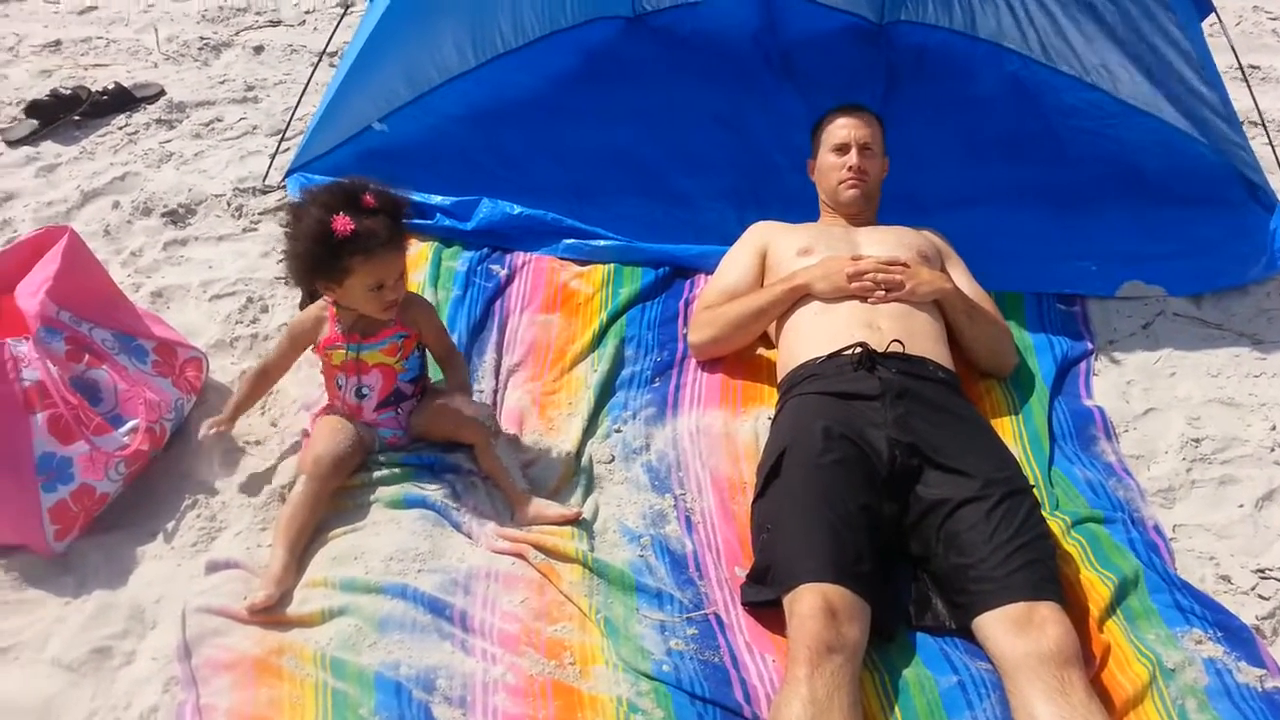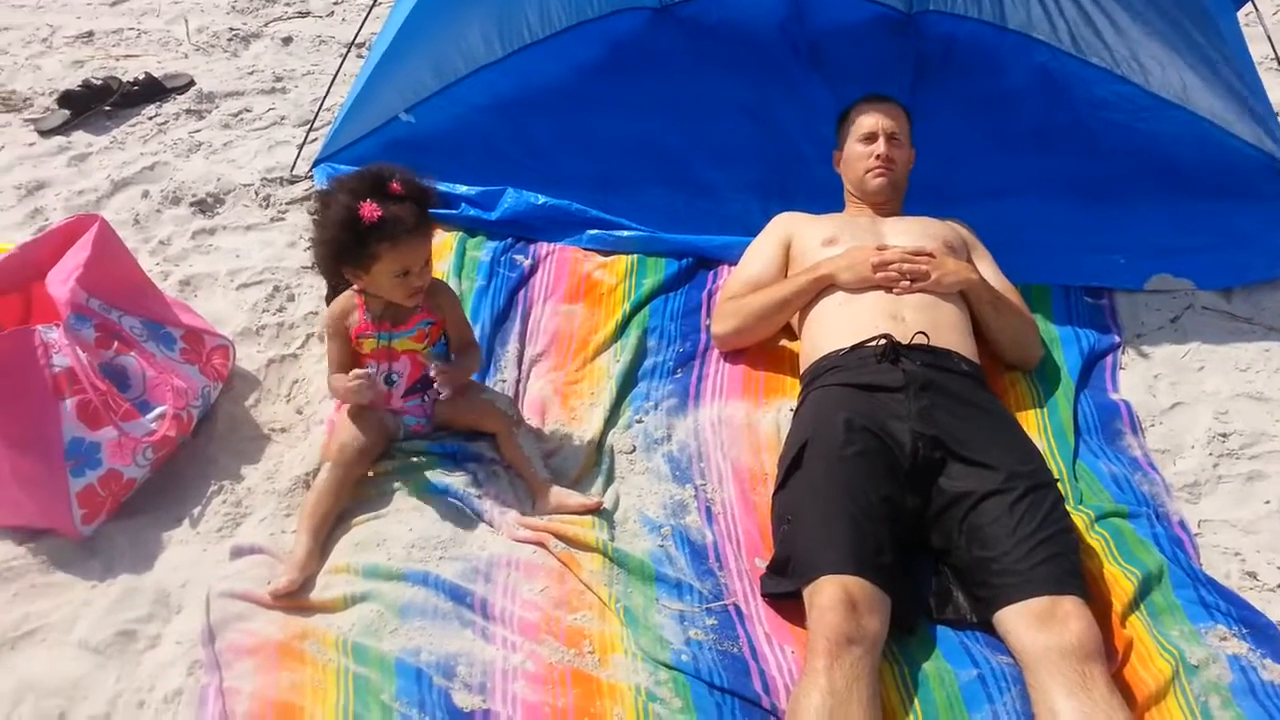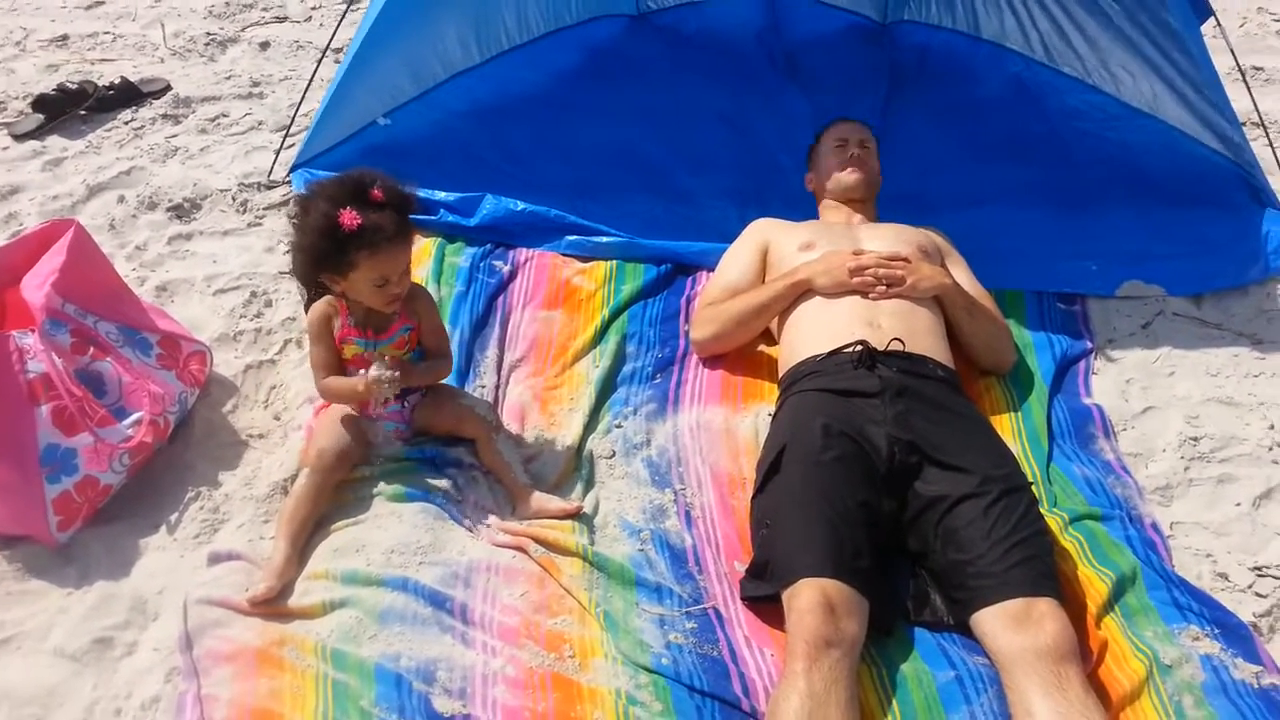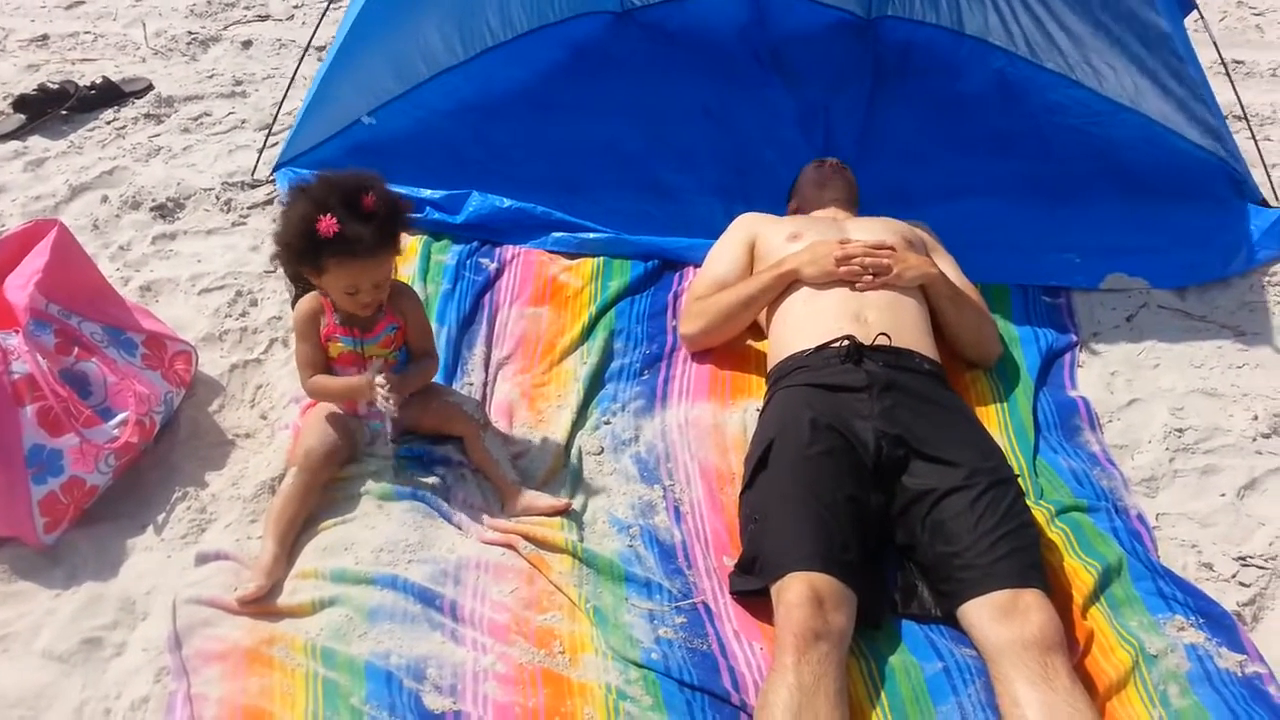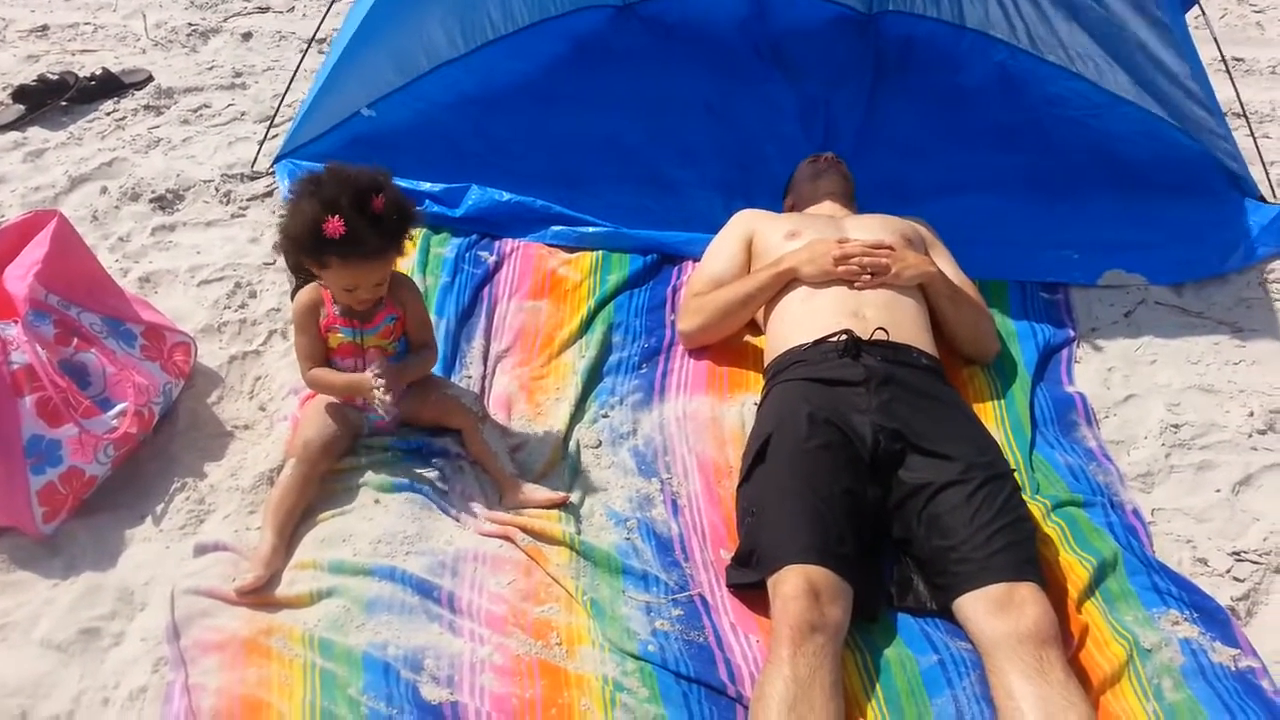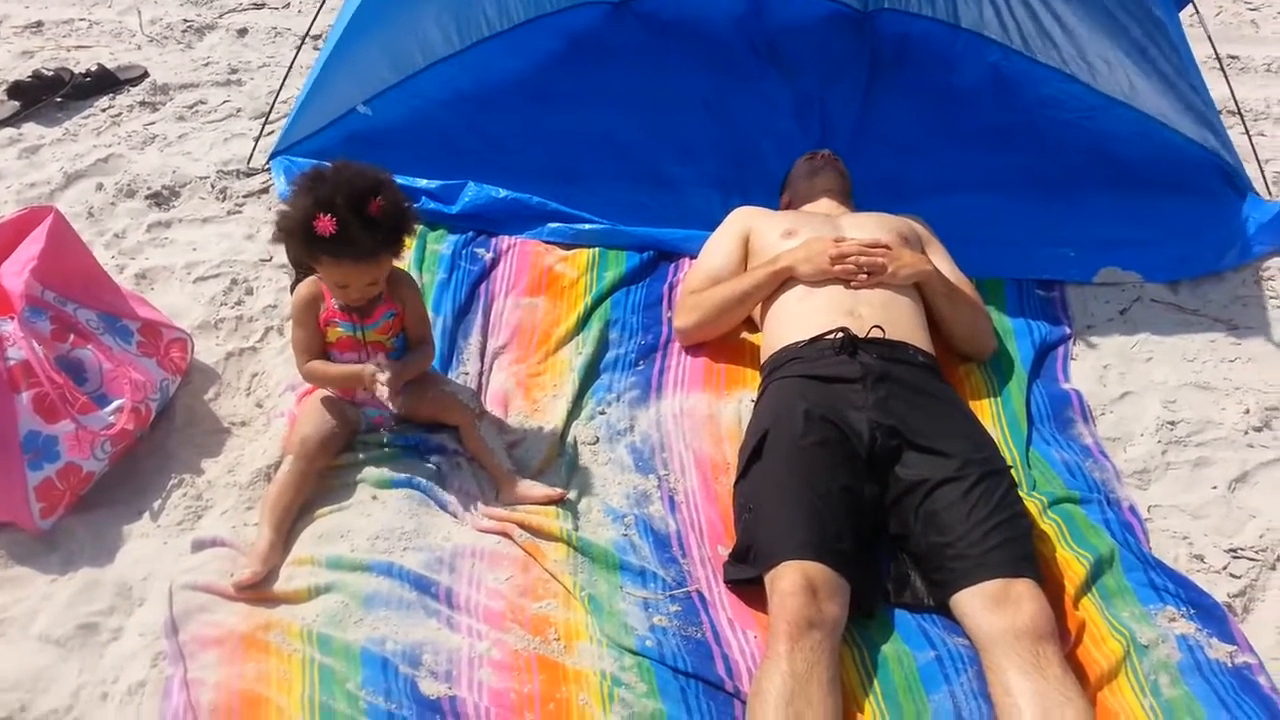
dt=0.3s
person 1, frame 1
left shoulder: (927, 242)
right shoulder: (771, 236)
left elbow: (1002, 357)
right elbow: (702, 334)
left wrist: (941, 290)
right wrist: (805, 283)
left hip: (939, 409)
right hip: (825, 406)
left knee: (1046, 643)
right knee: (822, 635)
person 1, frame 2
left shoulder: (953, 232)
right shoulder: (795, 226)
left elbow: (1028, 349)
right elbow: (725, 324)
left wrist: (968, 281)
right wrist: (830, 273)
left hip: (965, 403)
right hip: (847, 398)
left knee: (1068, 637)
right knee: (841, 626)
person 1, frame 3
left shoulder: (928, 240)
right shoulder: (772, 233)
left elbow: (1001, 353)
right elbow: (704, 331)
left wrist: (942, 285)
right wrist: (807, 278)
left hip: (939, 405)
right hip: (826, 402)
left knee: (1044, 639)
right knee: (819, 630)
person 1, frame 4
left shoulder: (912, 234)
right shoulder: (759, 226)
left elbow: (987, 347)
right elbow: (693, 326)
left wrist: (929, 277)
right wrist: (793, 269)
left hip: (926, 399)
right hip: (812, 395)
left knee: (1030, 628)
right knee: (808, 620)
person 1, frame 5
left shoulder: (911, 228)
right shoulder: (756, 222)
left elbow: (985, 342)
right elbow: (692, 322)
left wrist: (927, 273)
right wrist: (792, 266)
left hip: (924, 396)
right hip: (811, 391)
left knee: (1026, 624)
right knee: (804, 613)
person 1, frame 6
left shoulder: (907, 227)
right shoulder: (754, 220)
left elbow: (982, 340)
right elbow: (688, 319)
left wrist: (923, 272)
right wrist: (788, 265)
left hip: (919, 391)
right hip: (807, 388)
left knee: (1023, 620)
right knee: (801, 609)
person 2, frame 1
left shoulder: (415, 311)
right shoulder: (314, 322)
left elbow: (450, 354)
right elbow: (269, 369)
left wrist: (461, 392)
right wrist: (230, 416)
left hip: (416, 406)
right hip: (352, 420)
left knee: (482, 425)
right knee: (316, 470)
left ankle: (521, 501)
right ankle: (280, 565)
person 2, frame 2
left shoulder: (439, 297)
right shoulder: (345, 312)
left elbow: (469, 349)
right elbow: (335, 377)
left wrist: (456, 372)
right wrist: (353, 387)
left hip: (439, 397)
right hip: (375, 408)
left knee: (503, 415)
right knee: (340, 458)
left ankle: (544, 490)
right ankle: (305, 551)
person 2, frame 3
left shoulder: (417, 301)
right shoulder: (324, 316)
left elbow: (443, 361)
right elbow: (326, 385)
left wrist: (407, 374)
right wrist: (368, 385)
left hip: (416, 399)
right hip: (354, 409)
left knee: (484, 418)
right knee: (319, 463)
left ankle: (525, 495)
right ankle: (283, 556)
person 2, frame 4
left shoulder: (403, 300)
right shoulder: (310, 312)
left elbow: (428, 360)
right elbow: (313, 382)
left wrist: (400, 383)
right wrist: (363, 384)
left hip: (404, 398)
right hip: (341, 407)
left knee: (472, 416)
right knee: (305, 462)
left ankle: (513, 493)
right ankle: (271, 556)
person 2, frame 5
left shoulder: (403, 291)
right shoulder: (310, 303)
left elbow: (427, 351)
right elbow: (312, 373)
left wrist: (396, 375)
right wrist: (361, 383)
left hip: (403, 389)
right hip: (340, 400)
left knee: (471, 409)
right knee: (305, 454)
left ankle: (511, 485)
right ankle: (270, 546)
person 2, frame 6
left shoulder: (402, 286)
right shoulder: (308, 297)
left elbow: (425, 347)
right elbow: (309, 365)
left wrist: (399, 373)
right wrist: (363, 374)
left hip: (401, 385)
right hip: (338, 394)
left knee: (467, 406)
right knee: (302, 449)
left ankle: (507, 482)
right ankle: (268, 542)
